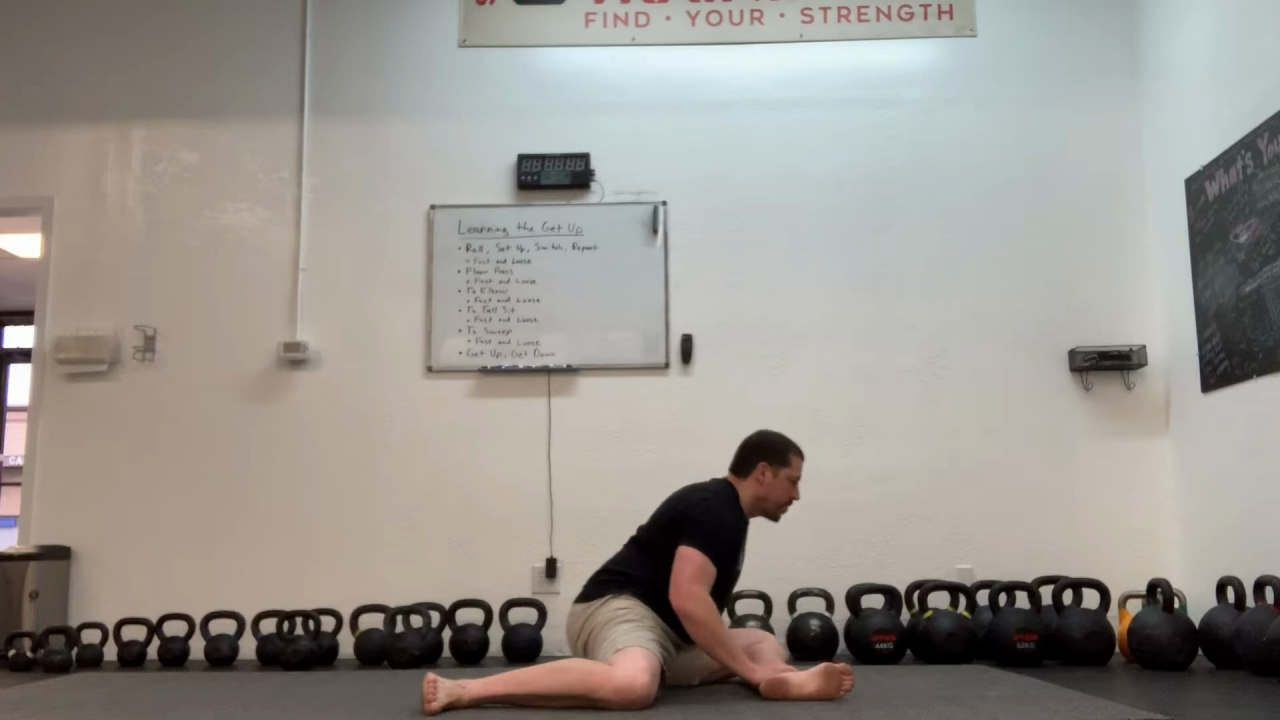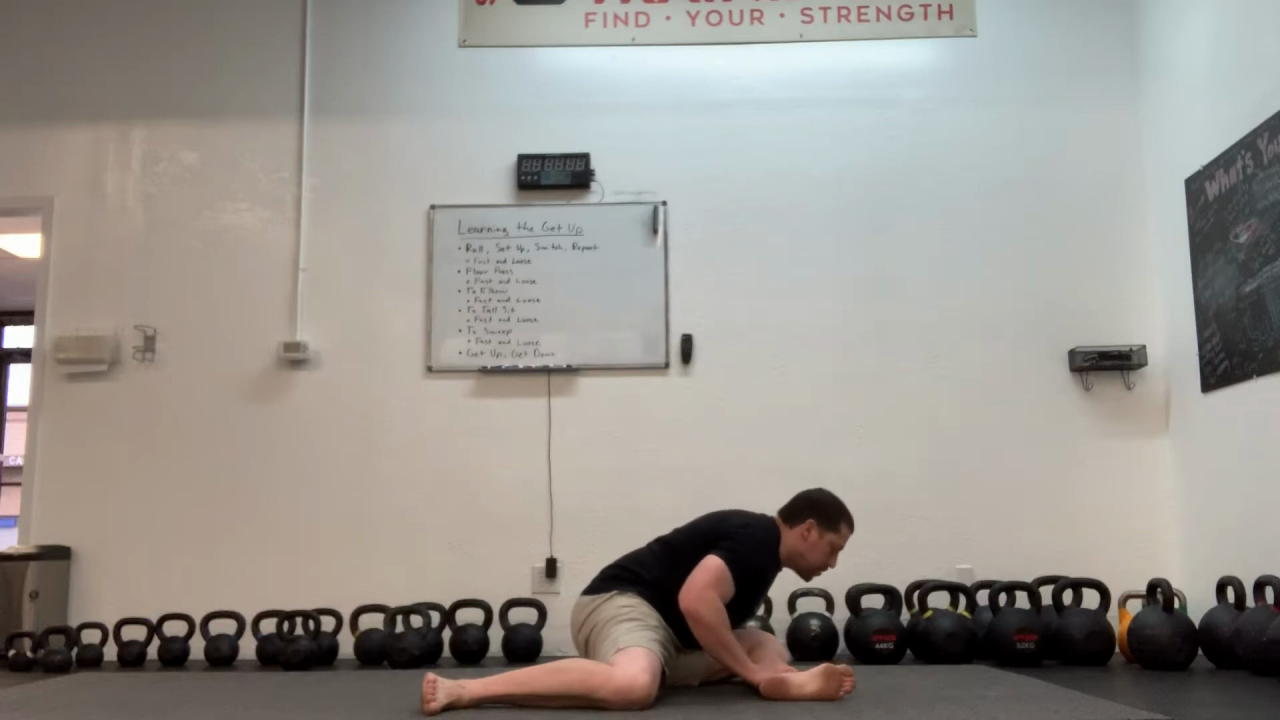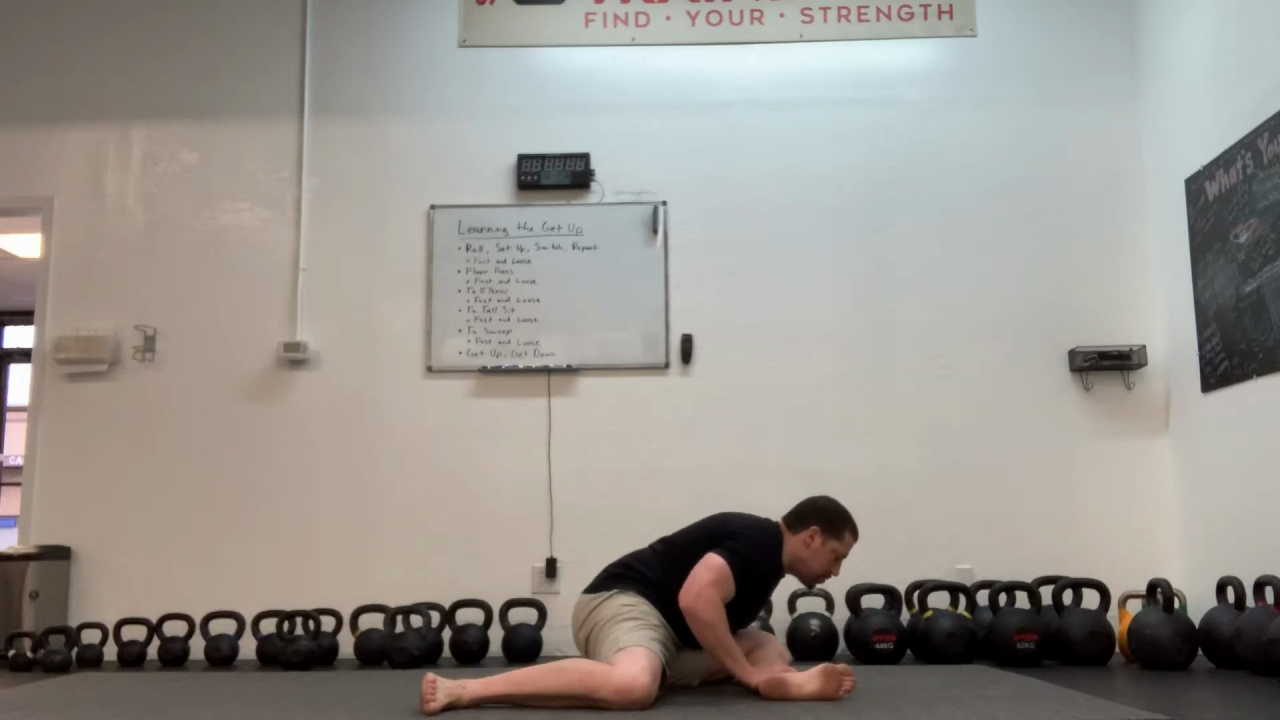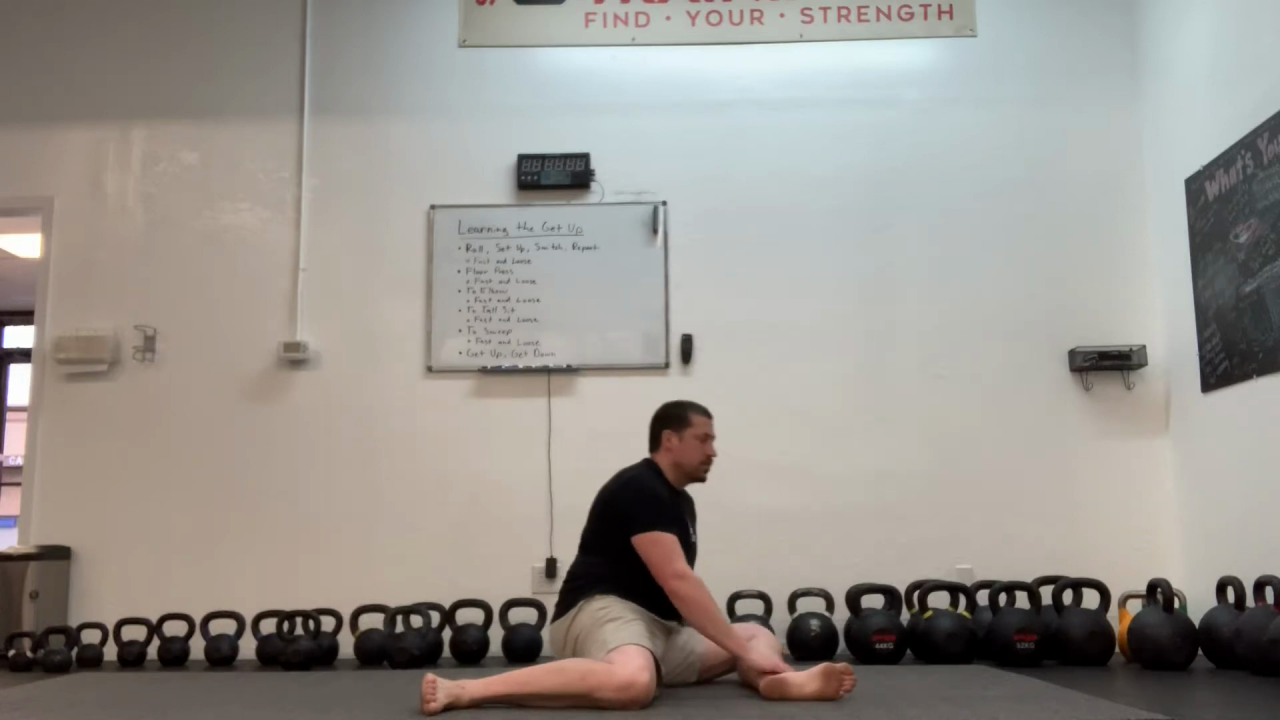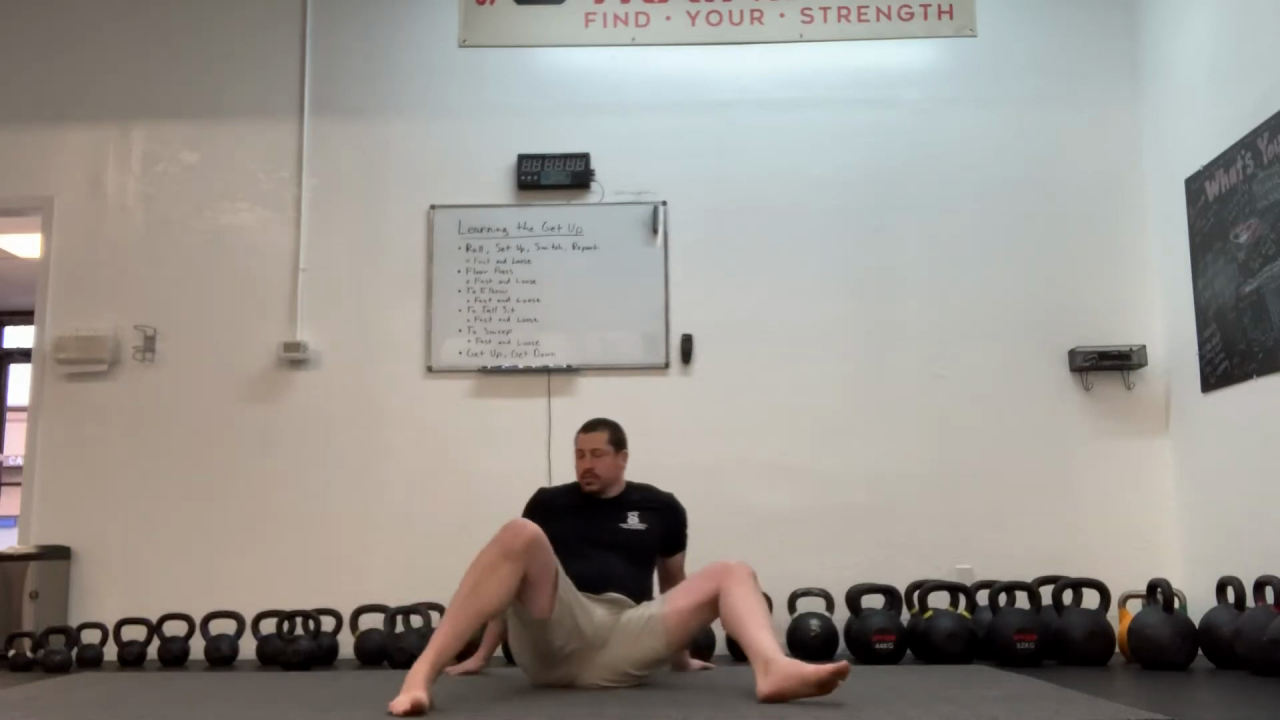
dt=1s
person 1, frame 1
left shoulder: (725, 510)
right shoulder: (714, 509)
left elbow: (695, 605)
right elbow: (687, 599)
left wrist: (762, 666)
right wrist: (752, 672)
right hip: (616, 609)
left knee: (766, 643)
right knee: (632, 685)
right ankle: (462, 690)
person 1, frame 2
left shoulder: (759, 544)
right shoulder: (756, 538)
right elbow: (696, 601)
right wrist: (753, 672)
right hip: (621, 603)
left knee: (770, 648)
right knee: (632, 685)
right ankle: (463, 689)
person 1, frame 3
left shoulder: (767, 556)
right shoulder: (758, 541)
right elbow: (696, 598)
left wrist: (770, 672)
right wrist: (749, 673)
right hip: (624, 602)
left knee: (772, 649)
right knee: (633, 685)
right ankle: (462, 690)
person 1, frame 4
left shoulder: (679, 498)
right shoulder: (639, 488)
right elbow: (677, 580)
right wrist: (745, 655)
right hip: (602, 611)
left knee: (759, 635)
right knee: (632, 683)
left ankle: (783, 682)
right ankle: (463, 690)
person 1, frame 5
left shoulder: (660, 507)
right shoulder: (549, 503)
left elbow: (672, 583)
right elbow: (510, 575)
left wrist: (680, 653)
right wrist: (480, 657)
left hip: (623, 638)
right hip: (551, 638)
left knee: (733, 574)
right knee: (522, 534)
left ankle: (773, 671)
right ankle: (422, 674)
